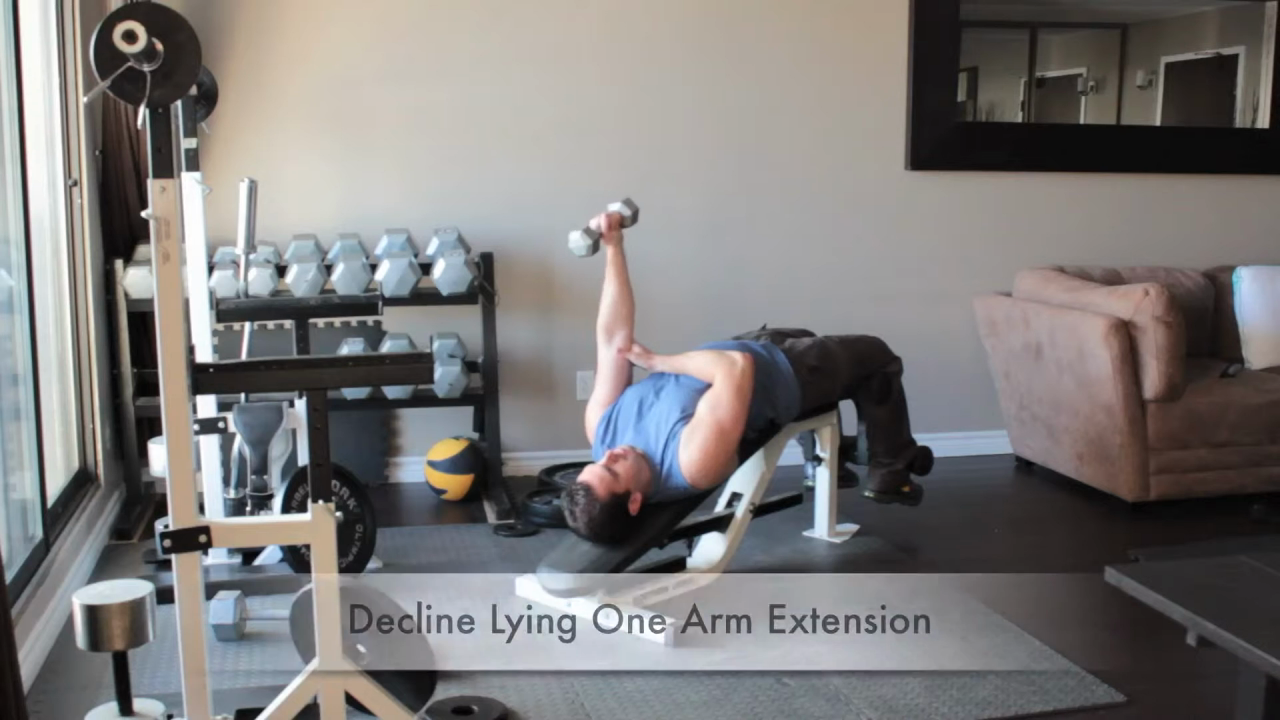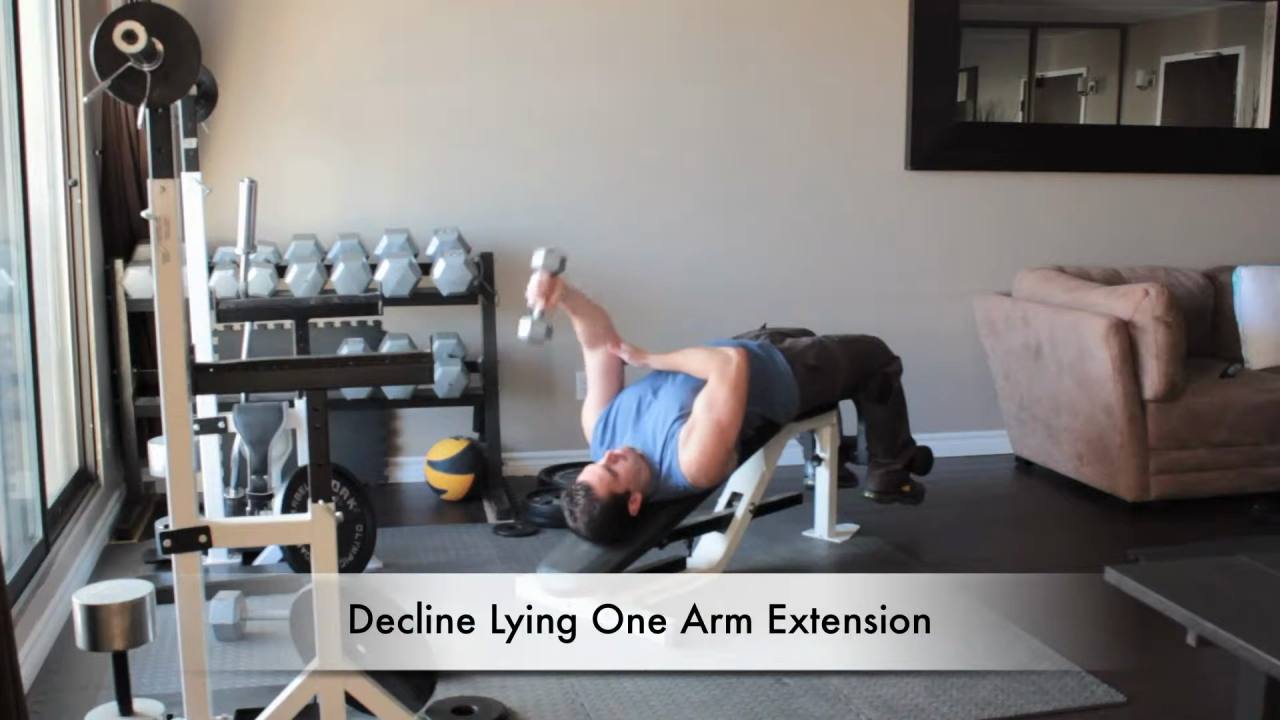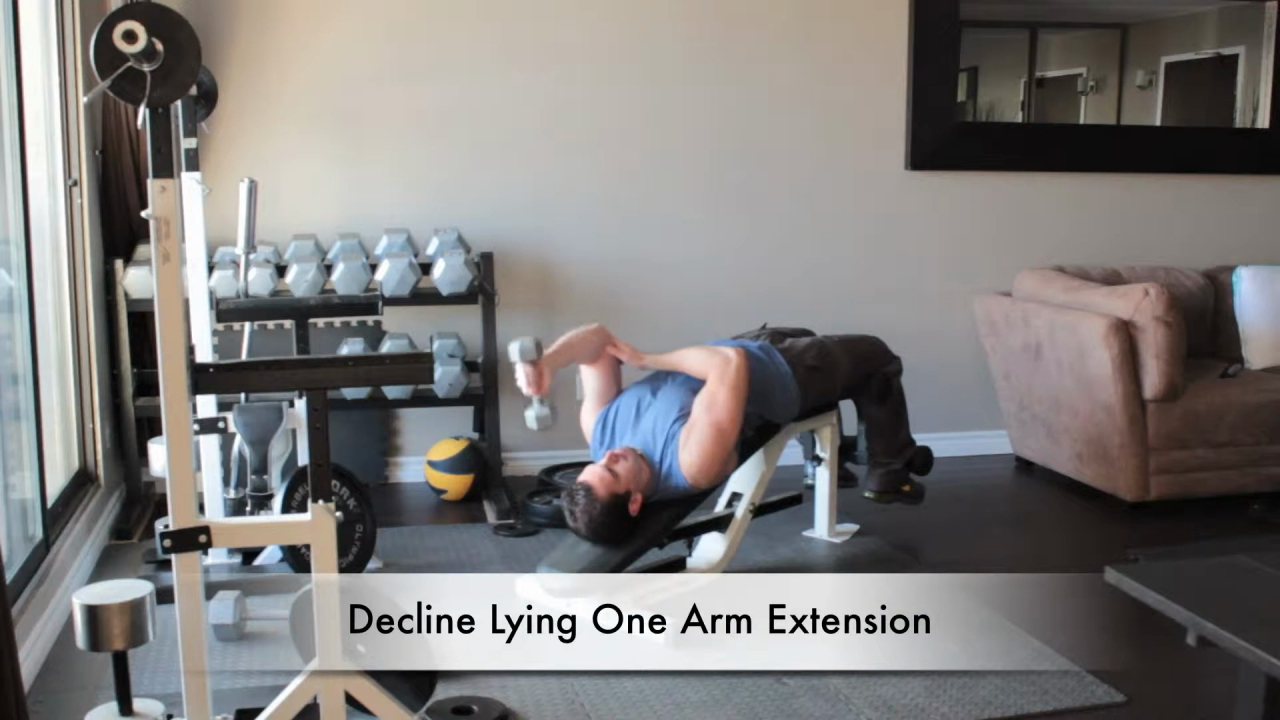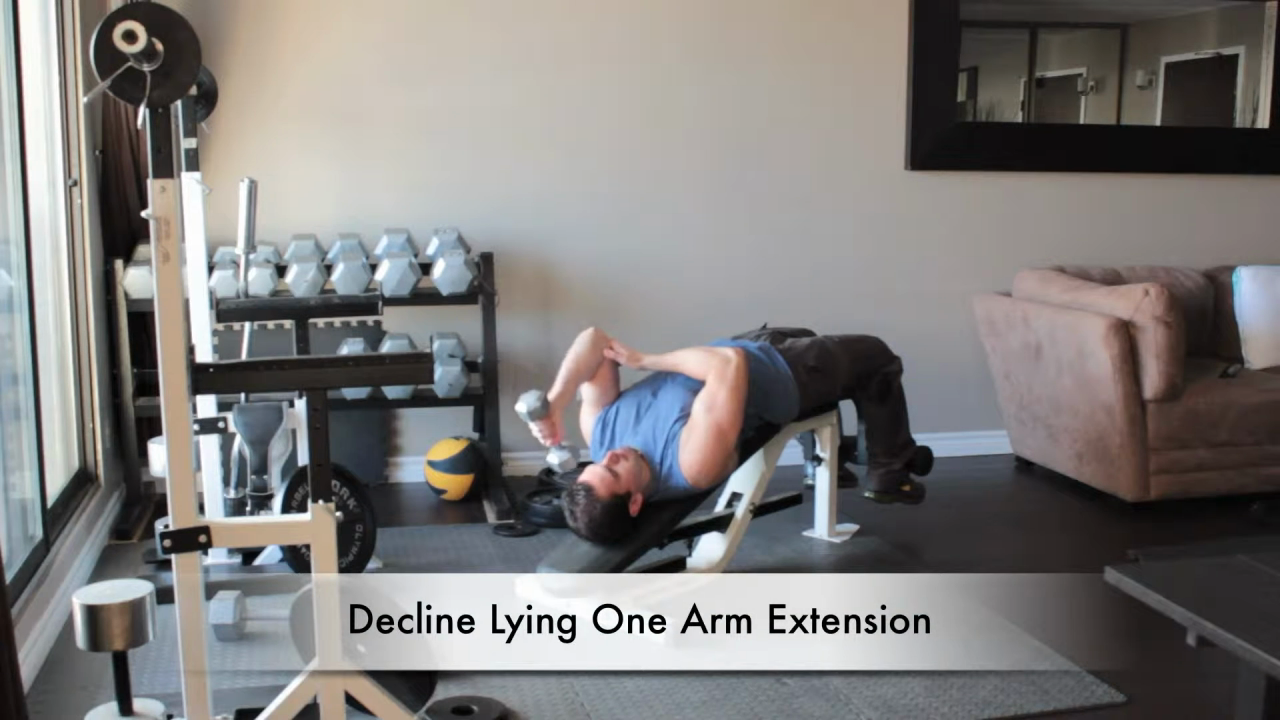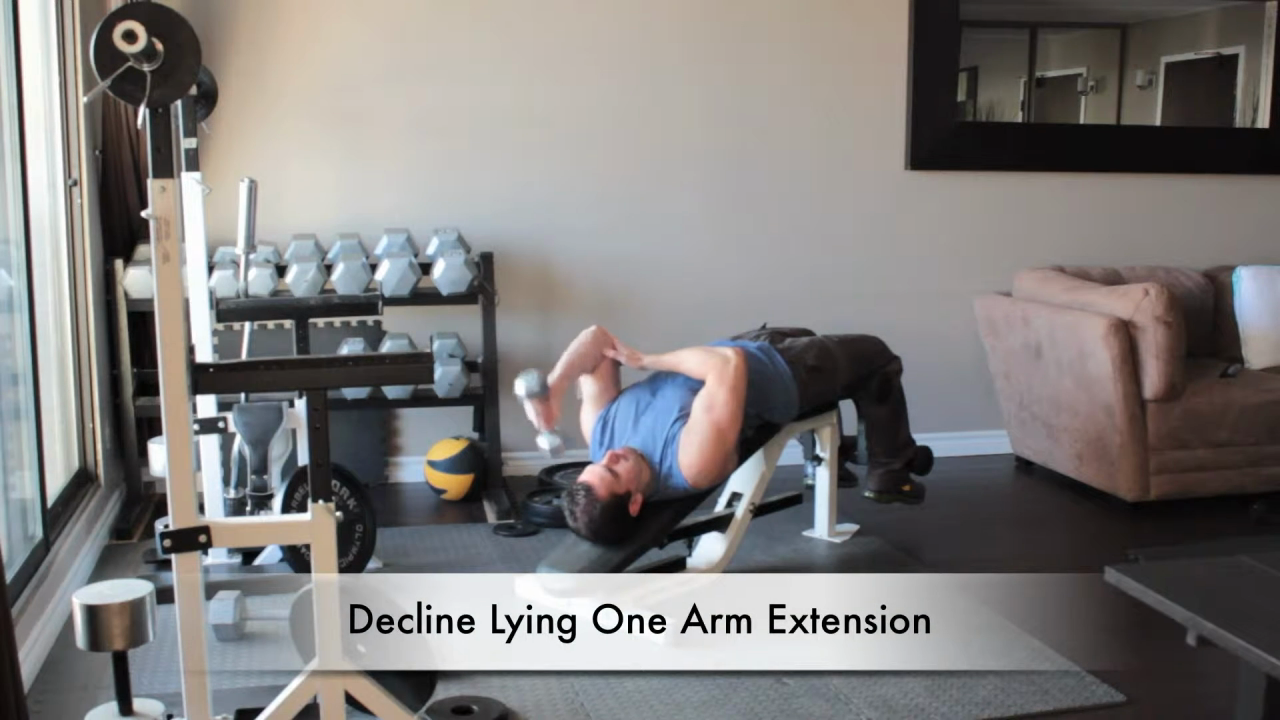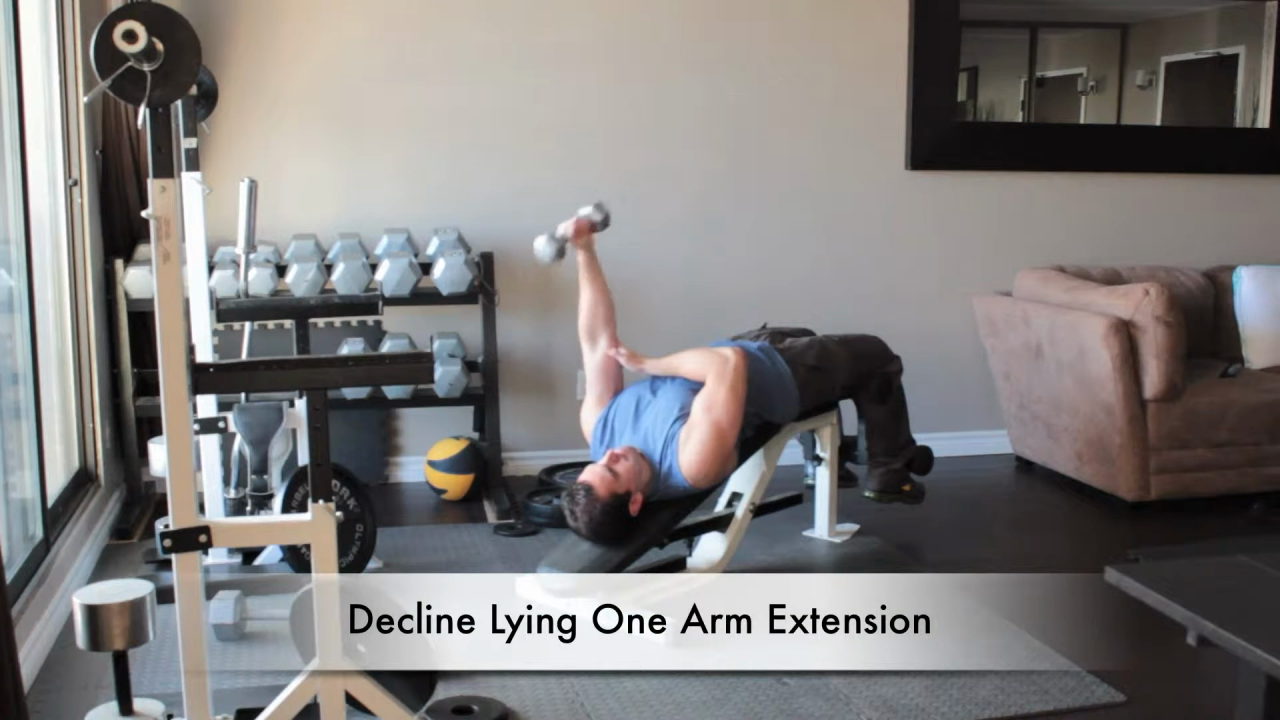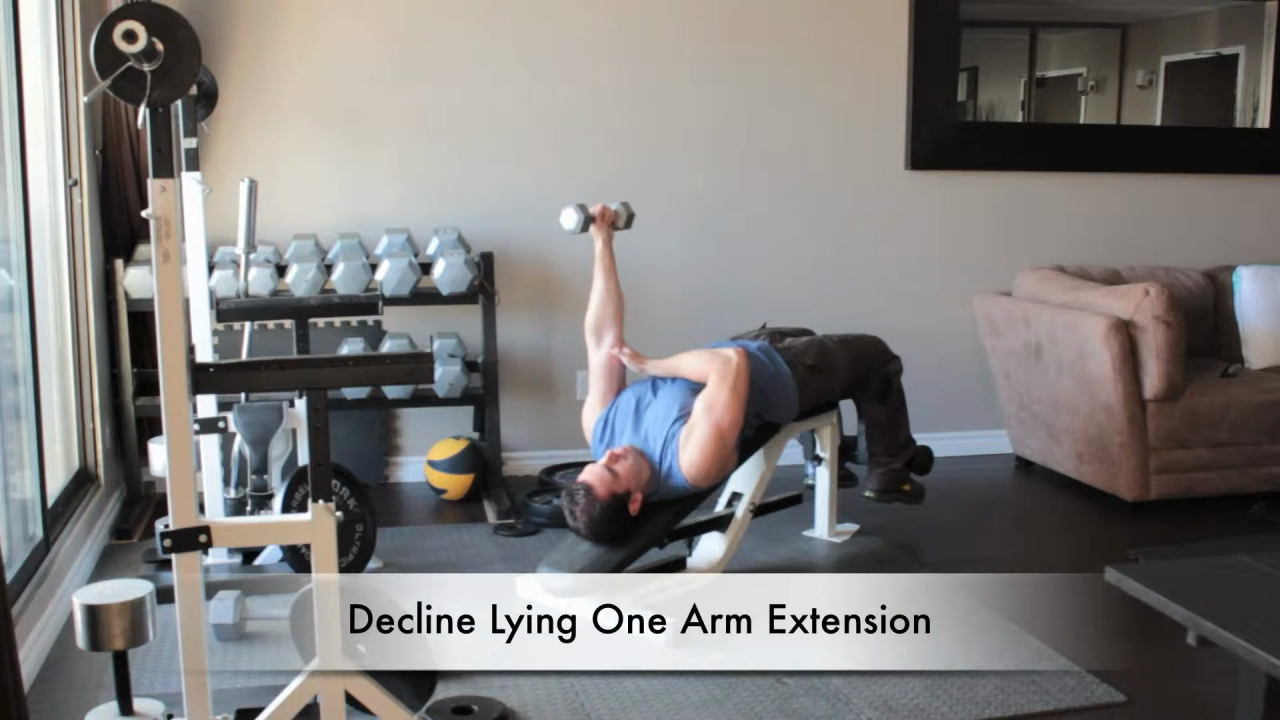
dt=0.5s
person 1, frame 1
left shoulder: (600, 427)
right shoulder: (693, 465)
left elbow: (614, 339)
right elbow: (737, 368)
left wrist: (613, 248)
right wrist: (658, 361)
left knee: (805, 340)
right knee: (877, 357)
right ankle: (890, 472)
person 1, frame 2
left shoulder: (599, 427)
right shoulder: (692, 465)
left elbow: (599, 339)
right elbow: (732, 364)
left wrist: (561, 291)
right wrist: (650, 359)
left knee: (802, 338)
right knee: (876, 358)
right ankle: (890, 474)
person 1, frame 3
left shoulder: (598, 428)
right shoulder: (693, 465)
left elbow: (598, 338)
right elbow: (731, 364)
left wrist: (545, 361)
right wrist: (645, 359)
left knee: (806, 338)
right knee: (876, 359)
right ankle: (889, 473)
person 1, frame 4
left shoulder: (598, 429)
right shoulder: (692, 465)
left elbow: (592, 338)
right elbow: (729, 364)
left wrist: (554, 403)
right wrist: (645, 360)
left knee: (805, 339)
right knee: (877, 358)
right ankle: (890, 474)
person 1, frame 5
left shoulder: (598, 429)
right shoulder: (693, 465)
left elbow: (595, 336)
right elbow: (728, 364)
left wrist: (550, 387)
right wrist: (644, 359)
left knee: (806, 340)
right knee: (876, 357)
right ankle: (890, 472)
person 1, frame 6
left shoulder: (597, 425)
right shoulder: (691, 464)
left elbow: (598, 339)
right elbow: (729, 363)
left wrist: (584, 250)
right wrist: (647, 363)
left knee: (806, 337)
right knee: (877, 357)
right ankle: (890, 473)
person 1, frame 7
left shoulder: (597, 426)
right shoulder: (692, 464)
left elbow: (603, 339)
right elbow: (731, 363)
left wrist: (603, 242)
right wrist: (650, 364)
left knee: (806, 340)
right knee: (876, 356)
right ankle: (890, 471)
